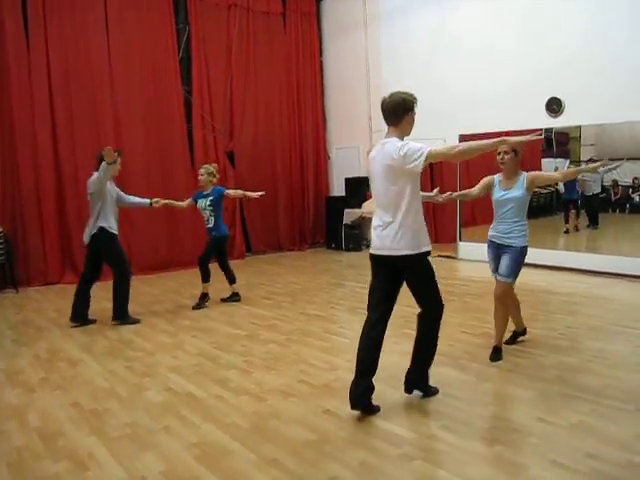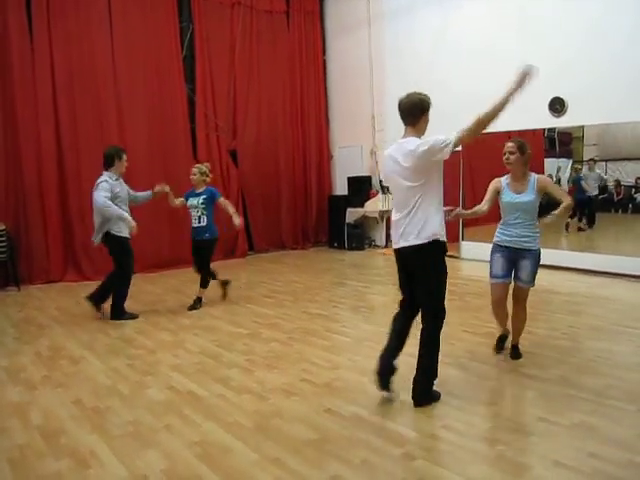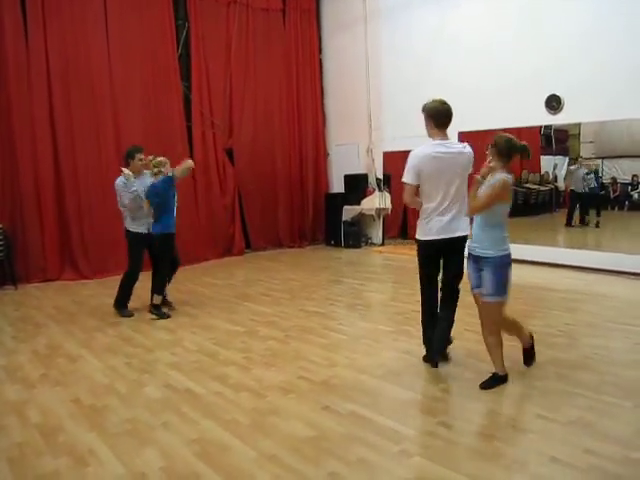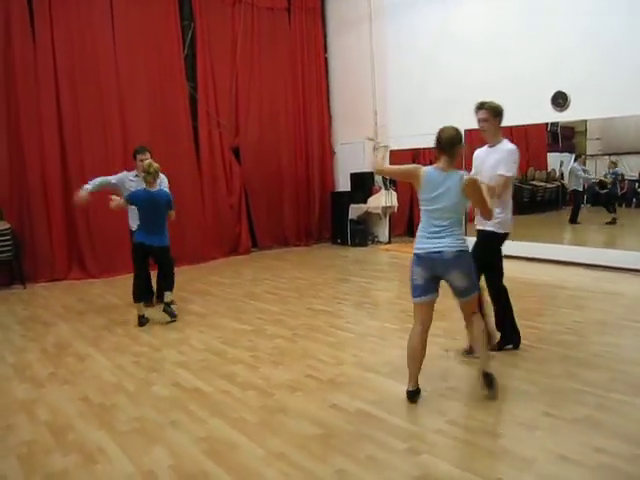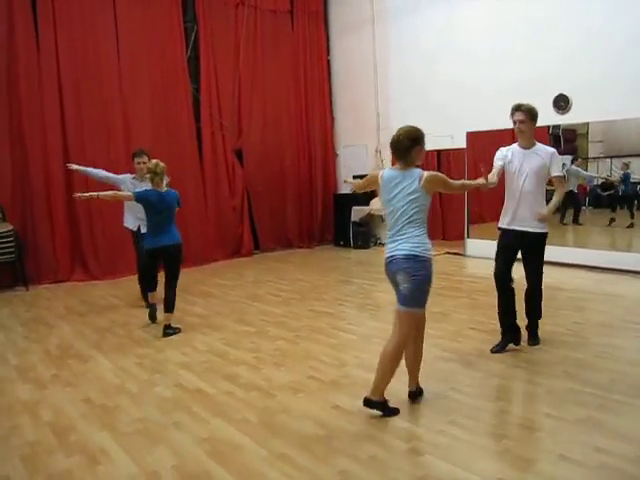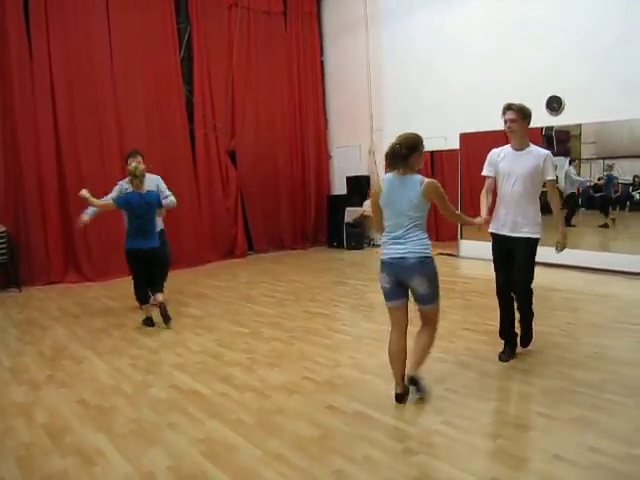
dt=0.5s
person 1, frame 1
left shoulder: (376, 153)
right shoulder: (403, 150)
right elbow: (452, 152)
left wrist: (430, 197)
right wrist: (503, 141)
left hip: (380, 249)
right hip: (409, 248)
left knee: (376, 318)
right knee: (431, 309)
left ankle: (360, 392)
right ankle: (417, 377)
person 1, frame 2
left shoulder: (389, 155)
right shoulder: (428, 148)
right elbow: (475, 127)
right wrist: (513, 89)
left hip: (401, 242)
right hip: (427, 240)
left knee: (408, 306)
right knee: (432, 314)
left ankle: (386, 363)
right ankle: (423, 389)
person 1, frame 3
left shoulder: (419, 155)
right shoulder: (466, 152)
left elbow: (409, 199)
left hip: (429, 234)
right hip: (458, 233)
left knee: (429, 294)
right knee: (450, 290)
left ankle: (433, 350)
right ankle: (441, 343)
person 1, frame 4
left shoulder: (508, 150)
right shoulder: (479, 154)
left elbow: (497, 190)
left hip: (494, 226)
right hip: (485, 224)
right knee: (493, 282)
right ankle: (509, 335)
person 1, frame 5
left shoulder: (549, 154)
right shoulder: (505, 152)
left elbow: (560, 189)
right elbow: (495, 175)
left wrist: (550, 209)
right wrist: (488, 180)
left hip: (536, 228)
right hip: (508, 225)
left knee: (534, 280)
right knee: (501, 277)
left ankle: (532, 327)
right ankle: (509, 333)
person 1, frame 6
left shoulder: (542, 156)
right shoulder: (495, 155)
left elbow: (553, 195)
right elbow: (487, 190)
left wrist: (561, 230)
right wrist: (484, 212)
left hip: (527, 232)
right hip: (500, 231)
left knee: (521, 286)
right knee: (503, 288)
left ankle: (526, 324)
right ankle: (509, 341)
person 2, frame 1
left shoulder: (528, 179)
right shoulder: (490, 181)
left elbow: (558, 176)
right elbow: (473, 192)
left wrist: (584, 169)
right wrist: (456, 195)
left hip: (515, 244)
right hip: (494, 241)
left knee: (500, 295)
right knee: (506, 291)
left ankle: (497, 344)
right ankle: (520, 328)
person 2, frame 2
left shoulder: (539, 181)
right shoulder: (498, 183)
left elbow: (567, 200)
right elbow: (483, 208)
left wrist: (556, 214)
right wrist: (463, 212)
left hip: (528, 248)
right hip: (503, 246)
left knee: (520, 299)
right knee: (497, 299)
left ankle: (515, 342)
right ankle: (503, 331)
person 2, frame 3
left shoulder: (501, 182)
right shoulder: (494, 178)
left elbow: (473, 209)
left wrist: (478, 180)
left hip: (494, 256)
right hip: (475, 254)
left knee: (495, 316)
right knee: (485, 315)
left ankle: (526, 338)
right ankle: (499, 371)
person 2, frame 4
left shoulder: (419, 174)
right shoulder: (468, 181)
left elbow: (379, 168)
right elbow: (487, 215)
left wrist: (382, 149)
right wrist: (476, 198)
left hip: (424, 256)
right hip: (456, 255)
left knee: (421, 323)
right knee: (473, 314)
left ankle: (412, 386)
right ankle: (485, 368)
person 2, frame 5
left shoulder: (379, 177)
right shoulder: (426, 179)
left elbow: (358, 185)
right elbow: (457, 186)
left wrist: (353, 181)
right wrist: (478, 183)
left hip: (392, 259)
right hip: (415, 259)
left knee: (416, 323)
right knee: (401, 333)
left ankle: (414, 385)
right ankle: (374, 396)
person 2, frame 6
left shoulder: (380, 184)
right shoulder: (428, 186)
right elbow: (451, 214)
right wrist: (473, 222)
left hip: (389, 261)
right hip: (418, 261)
left knee: (397, 327)
right knee: (429, 322)
left ankle: (400, 387)
right ankle: (413, 372)
person 3, frame 1
left shoulder: (109, 184)
right shoulder: (96, 183)
left elbow: (125, 199)
right elbow: (102, 175)
left wrist: (149, 203)
right wrist: (108, 162)
left hip: (95, 234)
right hip: (103, 233)
left knee: (89, 275)
right knee: (123, 271)
left ankle: (78, 316)
right ankle: (121, 315)
person 3, frame 2
left shoulder: (119, 182)
right shoulder: (104, 183)
left elbow: (133, 198)
right elbow: (101, 204)
left wrist: (152, 193)
right wrist: (126, 218)
left hip: (119, 233)
right hip: (114, 234)
left knee: (122, 269)
right knee: (125, 270)
left ankle: (97, 297)
right ankle: (117, 311)
person 3, frame 3
left shoulder: (150, 176)
right shoulder: (122, 182)
right elbow: (135, 205)
right wrist: (131, 183)
right hip: (135, 230)
right knee: (134, 267)
right ankle: (120, 303)
person 3, frame 4
left shoulder: (160, 178)
right shoulder: (125, 178)
right elbow: (103, 181)
right wrist: (86, 189)
right hip: (137, 228)
left ankle: (162, 295)
right ankle: (147, 295)
person 3, frame 5
right shoulder: (125, 180)
right elbow: (104, 175)
right wrist: (80, 168)
right hip: (137, 228)
left knee: (148, 262)
right knee: (143, 263)
left ankle: (147, 292)
right ankle: (147, 295)
person 3, frame 6
left shoulder: (155, 180)
right shoulder: (122, 186)
left elbow: (172, 200)
right elbow: (106, 201)
right wrist: (88, 213)
left hip: (156, 230)
left knee: (164, 263)
person 4, frame 1
left shoulder: (217, 191)
right shoulder: (199, 194)
left elbow: (234, 193)
right elbow: (183, 205)
left wrist: (247, 194)
right wrist: (168, 202)
left hip: (219, 234)
right hip: (214, 234)
left knee: (203, 261)
right knee: (223, 264)
left ankle: (204, 294)
right ankle: (235, 294)
person 4, frame 2
left shoulder: (211, 192)
right shoulder: (190, 193)
left elbow: (225, 203)
right elbow: (176, 204)
left wrist: (234, 216)
right wrist: (169, 193)
left hip: (209, 235)
right hip: (196, 235)
left knee: (204, 266)
right knee: (200, 266)
left ankle: (199, 298)
right ankle: (222, 282)
person 4, frame 3
left shoulder: (151, 188)
right shoulder: (167, 182)
left elbow: (150, 210)
right elbow: (187, 166)
right wrist: (187, 164)
left hip: (156, 232)
right hip: (165, 232)
left knee: (173, 263)
right knee: (165, 267)
left ankle: (157, 299)
right ankle: (156, 305)
person 4, frame 4
left shoulder: (137, 195)
right shoulder: (165, 195)
left elbow: (114, 205)
right elbow: (172, 217)
left wrist: (116, 199)
left hip: (140, 243)
right hip: (160, 244)
left knee: (140, 277)
right knee: (167, 272)
left ankle: (141, 316)
right ankle: (167, 303)
person 4, frame 5
left shoulder: (146, 195)
right shoulder: (174, 195)
left elbow: (116, 195)
left wrist: (92, 195)
left hip: (152, 246)
right hip: (173, 245)
left knee: (151, 275)
right knee: (171, 284)
left ankle: (152, 305)
right ankle: (167, 326)
person 4, frame 6
left shoulder: (127, 198)
right shoulder: (154, 195)
left elbow: (99, 204)
right elbow: (162, 213)
left wrist: (87, 195)
left hip: (133, 248)
right hip: (153, 247)
left knee: (140, 282)
right knee: (156, 280)
left ankle: (148, 317)
right ankle: (161, 303)
